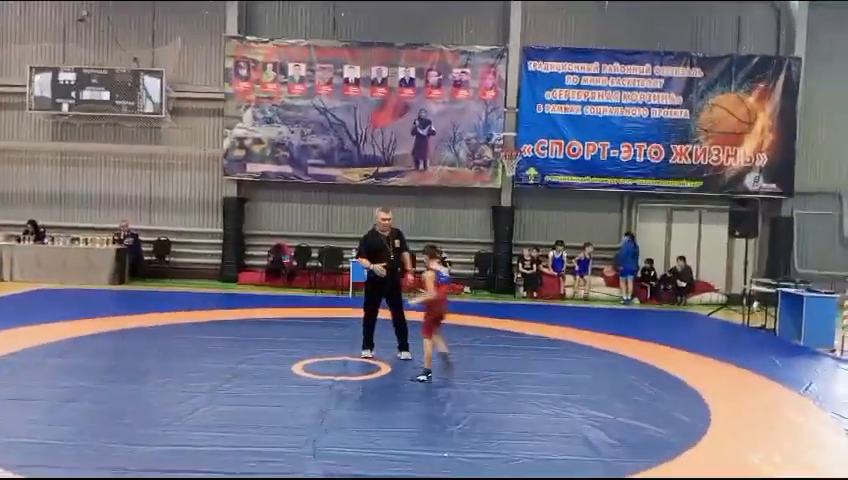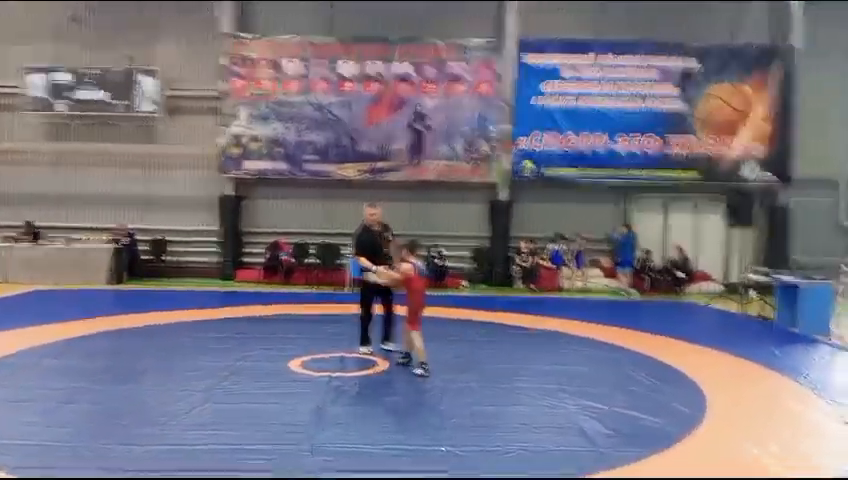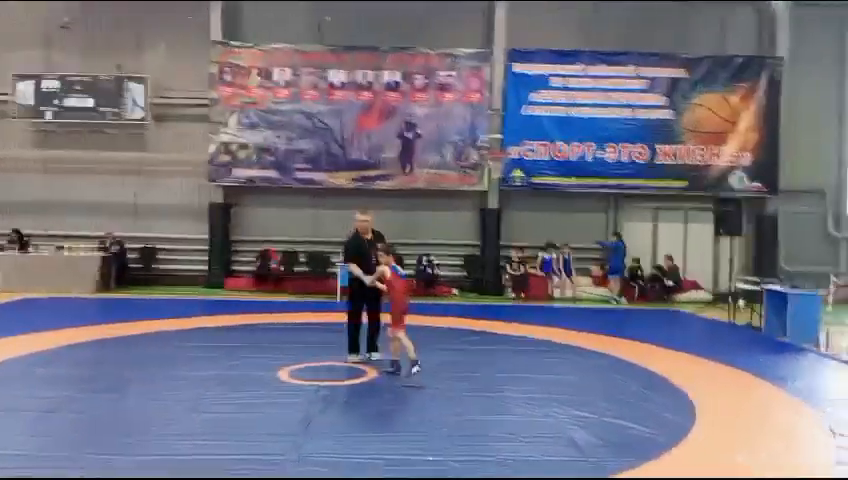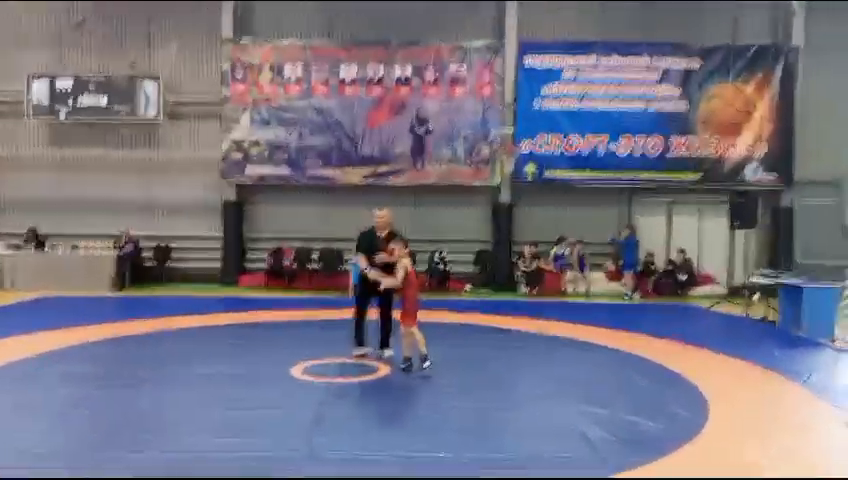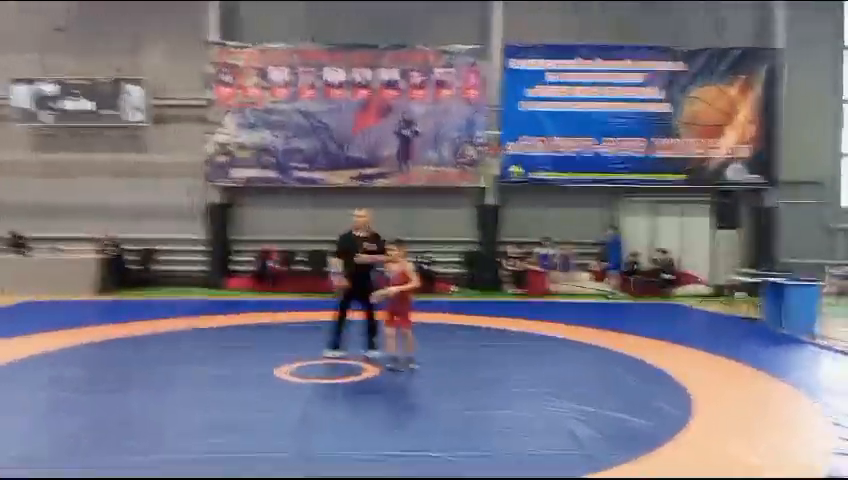
dt=0.3s
person 1, frame 1
left shoulder: (397, 234)
right shoulder: (369, 238)
left elbow: (404, 252)
right elbow: (361, 258)
left wrist: (408, 271)
right wrist: (372, 267)
left hip: (393, 281)
right hip: (374, 281)
left knee: (399, 315)
right knee: (370, 315)
left ankle: (404, 349)
right ankle: (367, 347)
person 1, frame 2
left shoulder: (385, 227)
right shoulder: (362, 234)
right elbow: (360, 258)
right wrist: (374, 268)
right hip: (370, 277)
left knee: (389, 307)
right knee: (367, 310)
left ankle: (387, 340)
right ankle: (364, 343)
person 1, frame 3
left shoulder: (379, 237)
right shoulder: (352, 241)
right elbow: (350, 264)
right wrist: (363, 277)
right hip: (358, 284)
left knee: (374, 318)
right knee: (354, 318)
left ankle: (372, 350)
right ankle: (353, 351)
person 1, frame 4
left shoulder: (395, 237)
right shoulder: (366, 235)
right elbow: (359, 255)
left wrist: (390, 259)
right wrist: (367, 269)
right hip: (367, 278)
left knee: (386, 314)
right knee: (360, 311)
left ankle: (385, 347)
right ankle: (360, 345)
person 1, frame 5
left shoulder: (375, 238)
right shoulder: (345, 238)
left elbow: (383, 257)
right elbow: (337, 259)
left wrist: (370, 258)
right wrist: (336, 275)
left hip: (365, 281)
right hip: (347, 281)
left knee: (369, 314)
right knee: (341, 314)
left ankle: (371, 347)
right ankle: (334, 347)
person 2, frame 1
left shoulder: (428, 273)
right shoulder: (444, 270)
left elbow: (432, 295)
left wrist: (417, 300)
left hip: (432, 309)
right hip: (442, 308)
left knee: (427, 339)
right knee: (434, 333)
left ankle: (427, 373)
right ankle: (444, 353)
person 2, frame 2
left shoulder: (404, 266)
right shoulder: (419, 264)
left elbow: (392, 281)
right wrist: (387, 272)
left hip: (414, 301)
right hip: (420, 299)
left knee: (415, 332)
right knee: (408, 327)
left ankle: (423, 365)
right ankle: (407, 355)
person 2, frame 3
left shoulder: (382, 269)
right shoulder: (398, 270)
left elbow: (371, 281)
left wrist: (372, 281)
right wrist: (376, 283)
left hip: (398, 304)
right hip: (402, 303)
left knee: (399, 333)
right knee: (392, 334)
left ankle: (414, 362)
right ankle: (395, 363)
person 2, frame 4
left shoulder: (403, 262)
right shoulder: (403, 262)
left elbow: (397, 281)
right elbow: (399, 282)
left wrist: (384, 283)
right wrist: (385, 280)
left hip: (410, 299)
right hip: (406, 300)
left knee: (412, 328)
right knee: (404, 330)
left ankle: (425, 357)
right ankle: (407, 359)
person 2, frame 5
left shoulder: (406, 266)
right shoulder: (388, 266)
left elbow: (416, 283)
left wrist: (398, 289)
right wrist: (382, 293)
left hip: (403, 302)
right hip: (391, 303)
left knee: (406, 331)
right knee: (389, 331)
left ankle: (409, 359)
right ankle: (394, 359)
